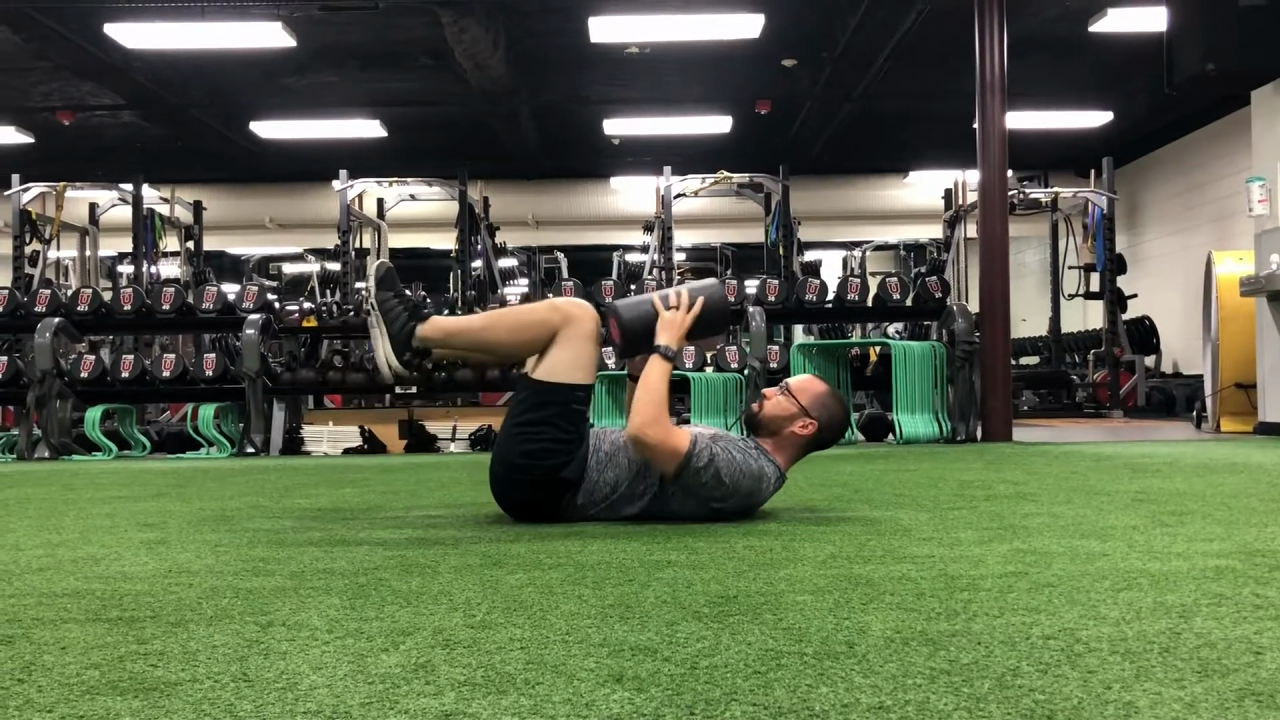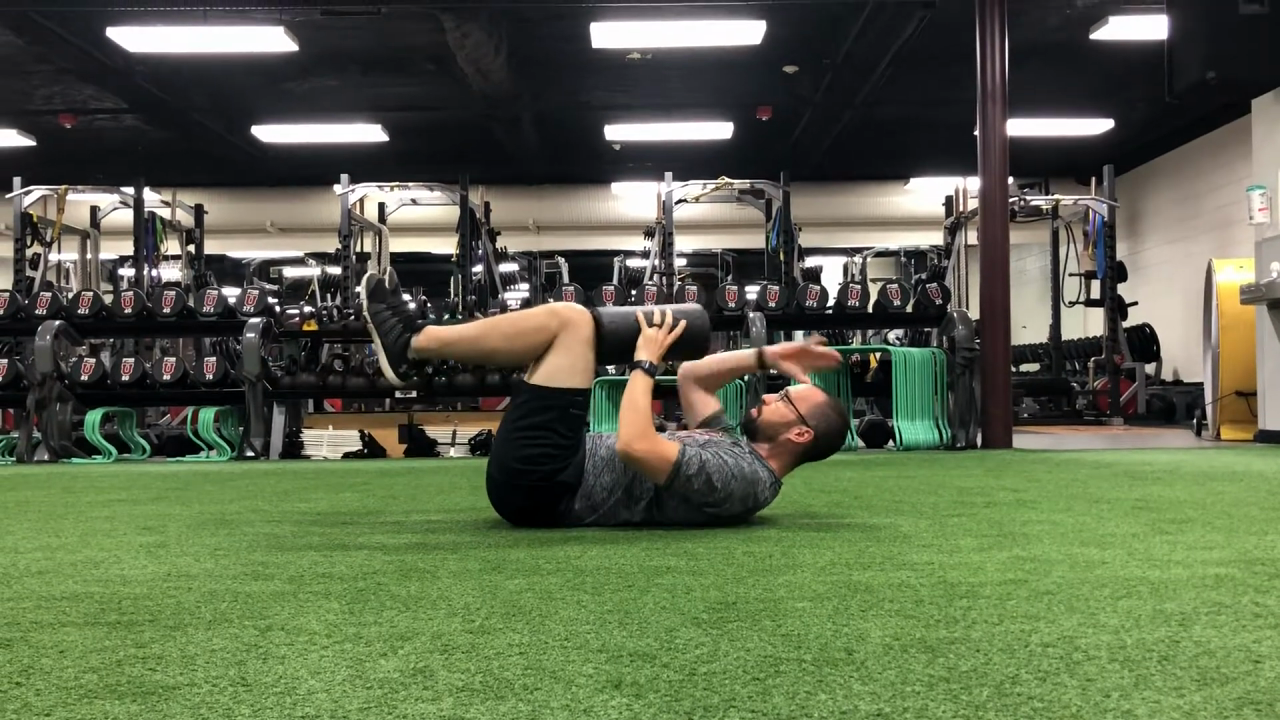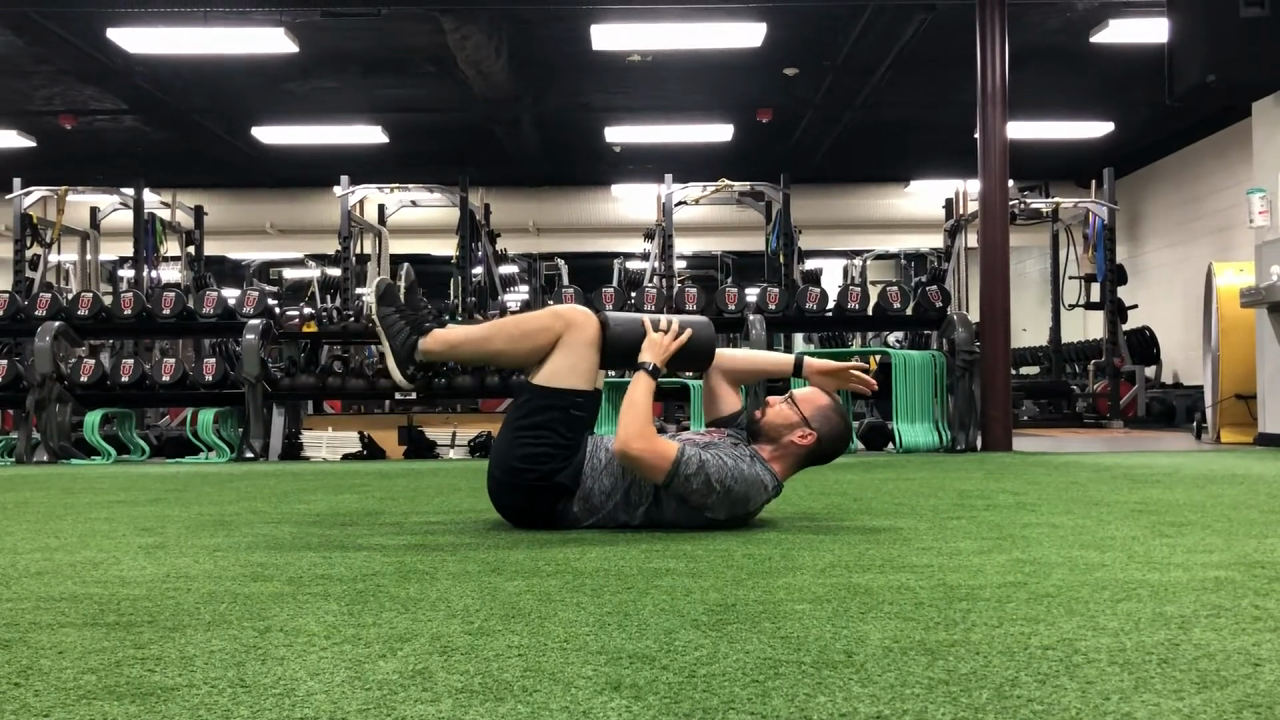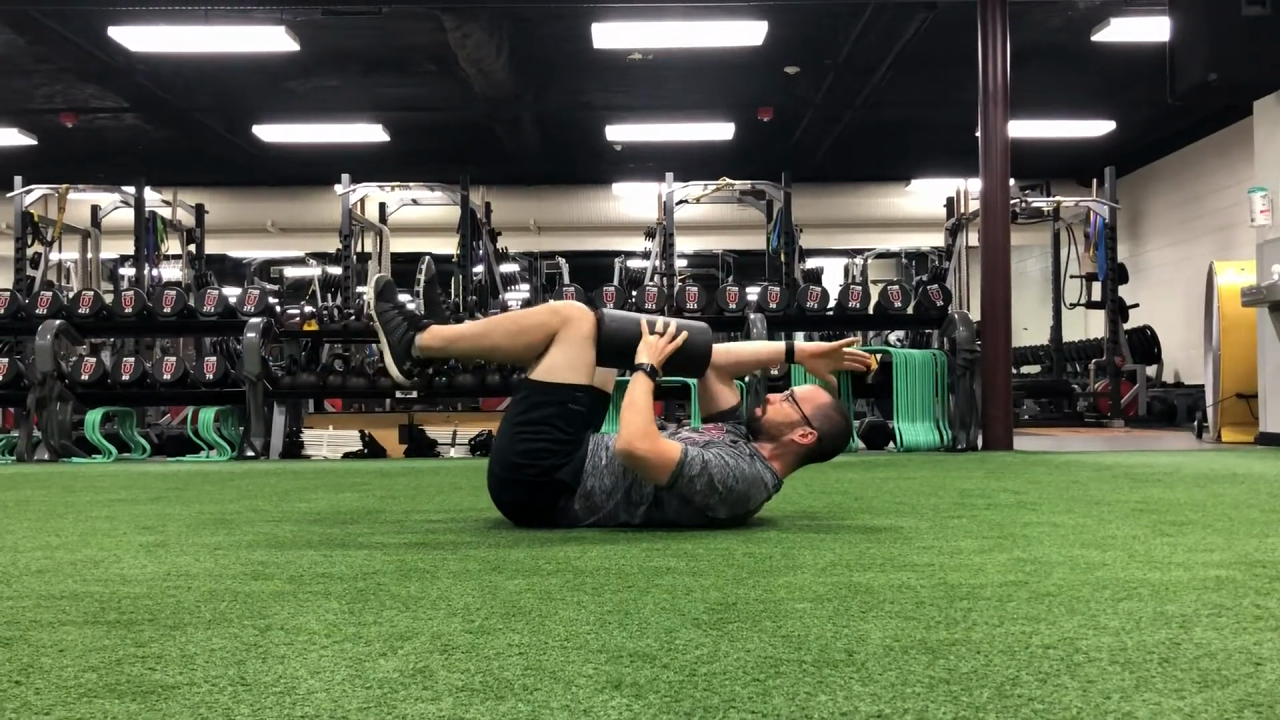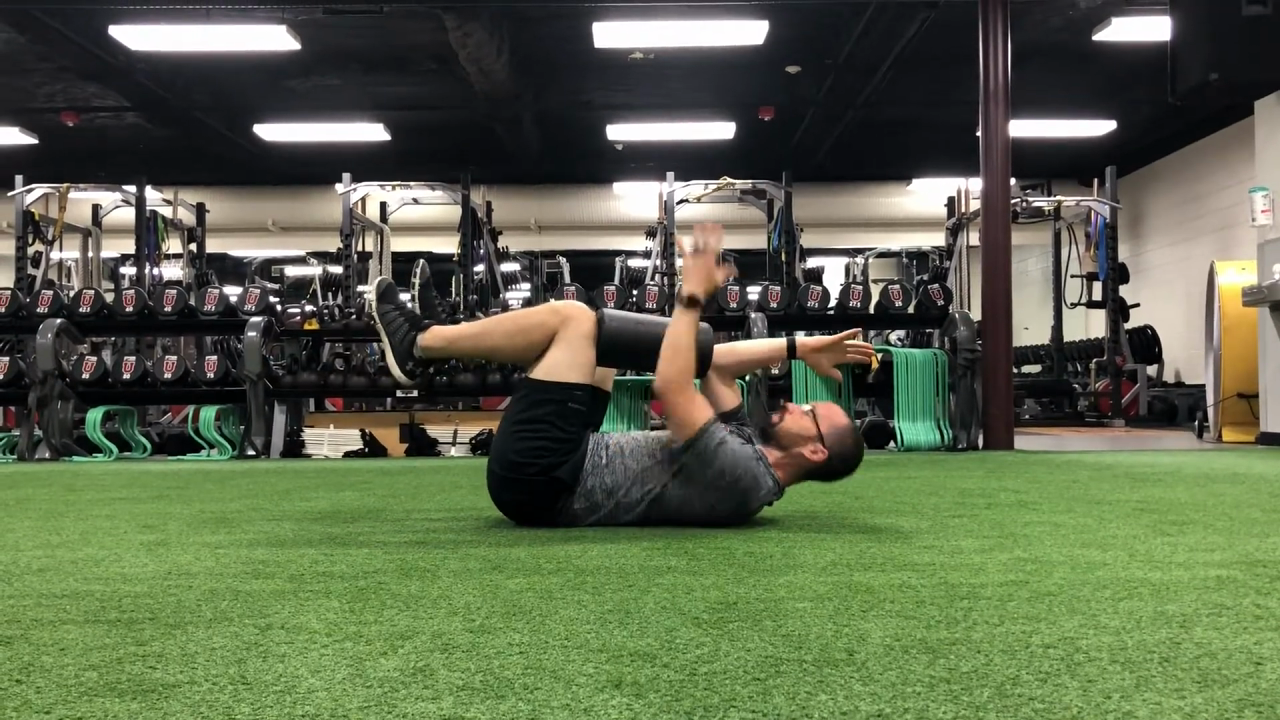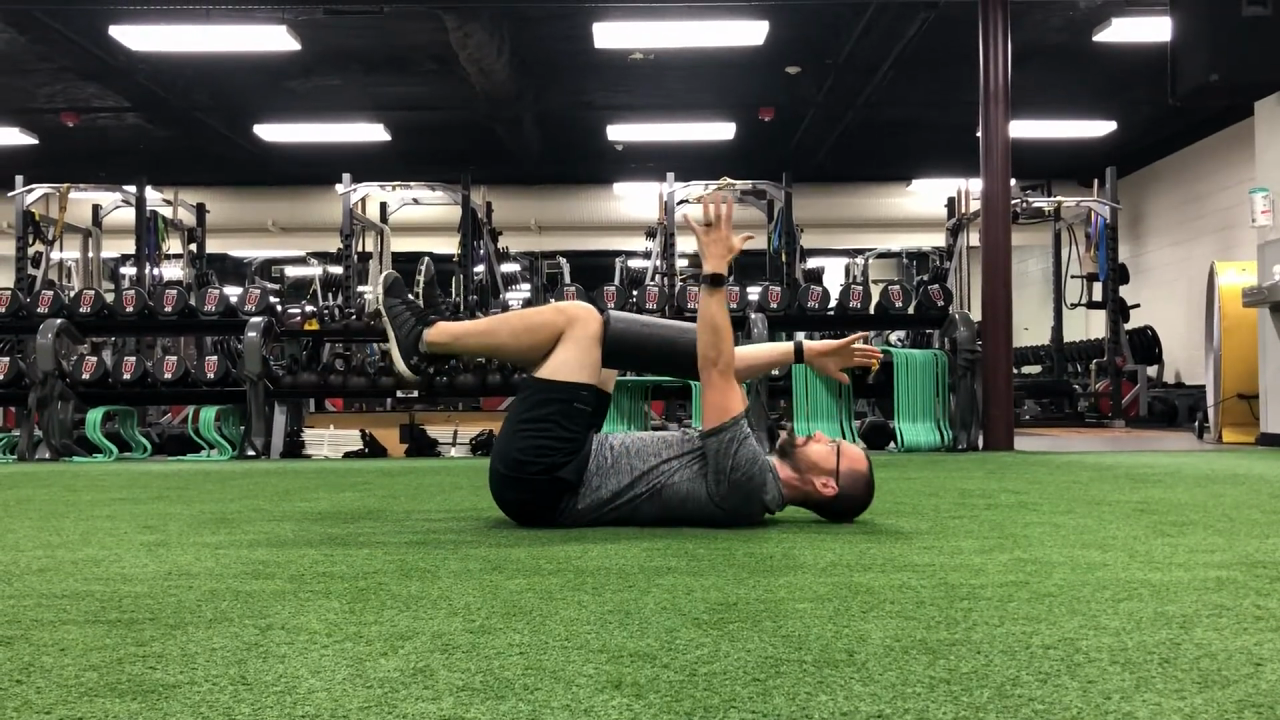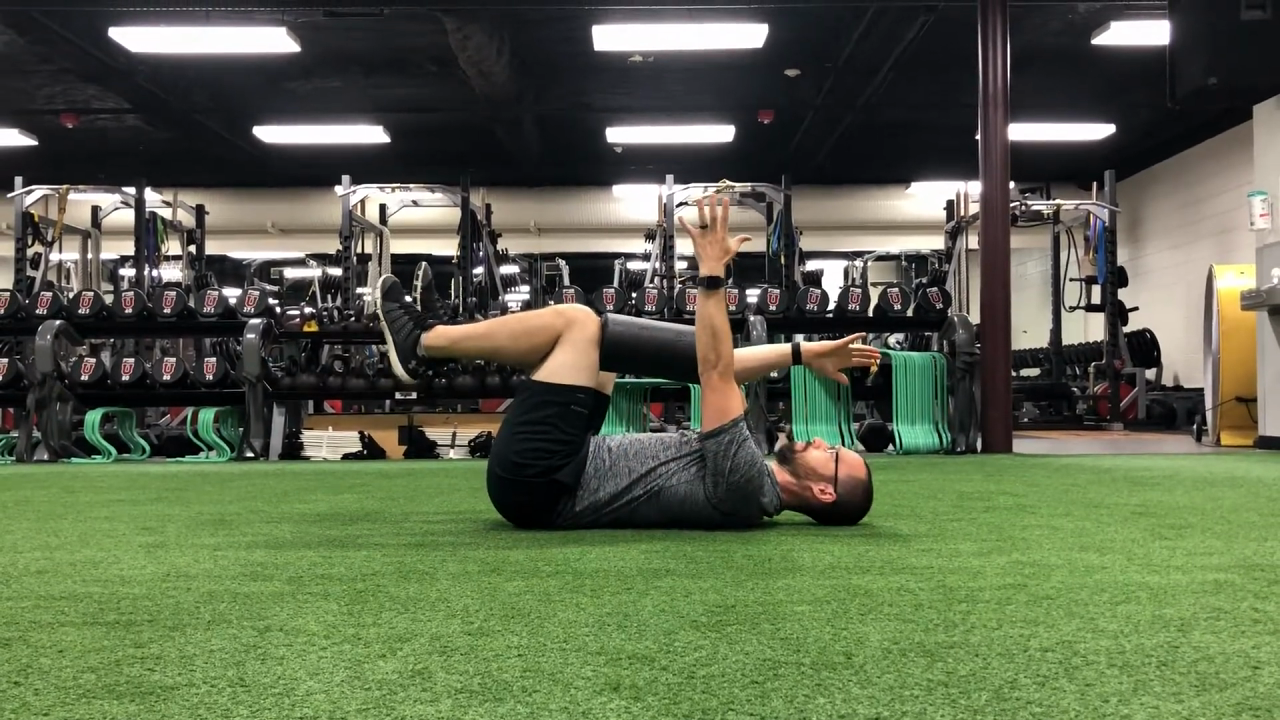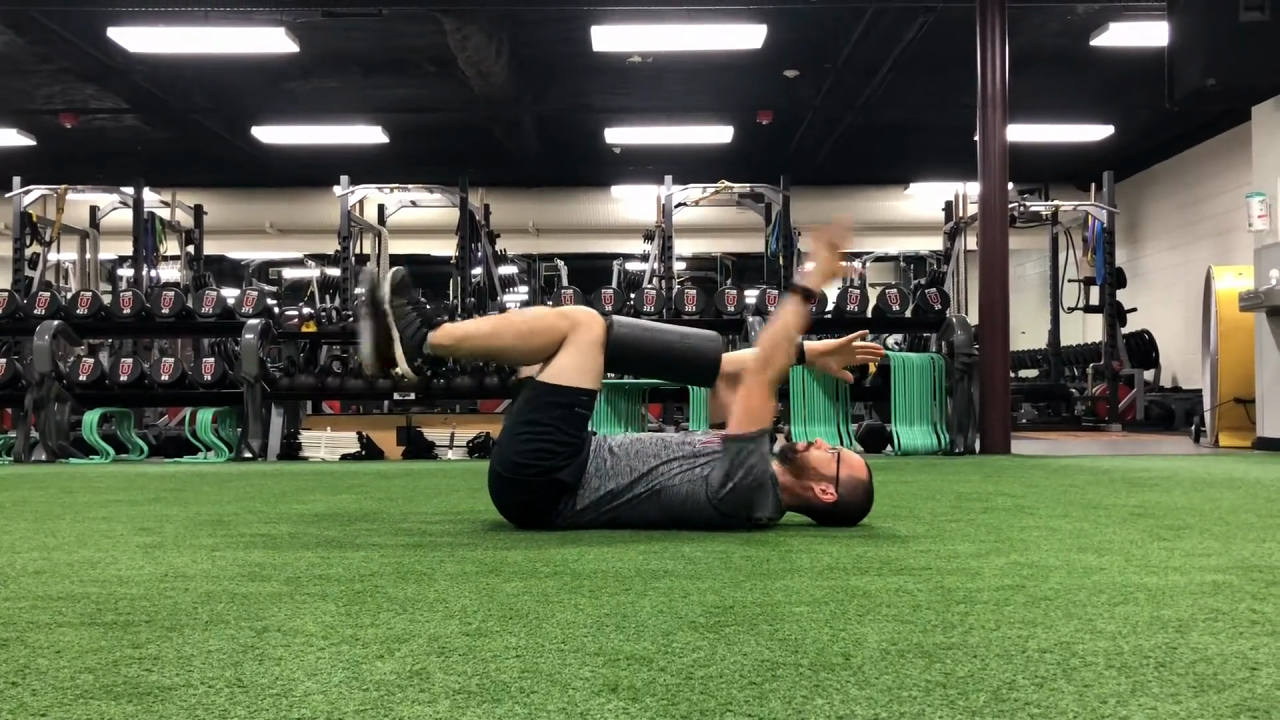
dt=0.4s
person 1, frame 1
left shoulder: (745, 474)
right shoulder: (744, 457)
left elbow: (645, 433)
right elbow: (653, 433)
left wrist: (666, 346)
right wrist: (643, 364)
left hip: (540, 477)
right hip: (551, 476)
left knee: (574, 315)
right knee: (548, 333)
left ankle: (414, 334)
right ankle: (415, 348)
person 1, frame 2
left shoulder: (739, 478)
right shoulder: (737, 457)
left elbow: (635, 445)
right elbow: (691, 381)
left wrist: (645, 360)
right wrist: (766, 355)
left hip: (538, 482)
right hip: (545, 480)
left knee: (570, 319)
right knee: (553, 336)
left ankle: (411, 345)
right ankle: (417, 340)
person 1, frame 3
left shoulder: (737, 479)
right shoulder: (741, 449)
left elbow: (632, 446)
right elbow: (719, 364)
left wrist: (649, 363)
right wrist: (804, 364)
left hip: (538, 482)
right hip: (550, 480)
left knee: (575, 322)
right knee: (577, 338)
left ankle: (419, 348)
right ankle: (435, 337)
person 1, frame 4
left shoulder: (738, 478)
right shoulder: (740, 445)
left elbow: (635, 446)
right elbow: (712, 362)
left wrist: (646, 366)
right wrist: (798, 351)
left hip: (538, 480)
right hip: (556, 477)
left knee: (572, 318)
right knee: (593, 337)
left ankle: (418, 343)
right ankle: (443, 334)
person 1, frame 5
left shoulder: (739, 473)
right shoulder: (745, 447)
left elbow: (670, 388)
right elbow: (714, 364)
left wrist: (692, 297)
right wrist: (798, 346)
left hip: (536, 479)
right hip: (551, 479)
left knee: (573, 316)
right knee: (593, 337)
left ankle: (421, 341)
right ankle: (440, 336)
person 1, frame 6
left shoulder: (748, 480)
right shoulder: (756, 470)
left elbow: (716, 370)
right elbow: (723, 369)
left wrist: (714, 270)
right wrist: (804, 351)
left hip: (538, 478)
right hip: (555, 476)
left knee: (580, 319)
right knee: (593, 338)
left ankle: (424, 338)
right ankle: (441, 333)
person 1, frame 7
left shoulder: (745, 483)
right shoulder: (752, 476)
left elbow: (716, 372)
right elbow: (722, 372)
left wrist: (711, 272)
right wrist: (802, 352)
left hip: (537, 480)
right hip: (554, 477)
left knee: (578, 321)
right knee: (592, 342)
left ankle: (423, 342)
right ankle: (440, 337)
person 1, frame 8
left shoulder: (750, 491)
right shoulder: (756, 480)
left elbow: (757, 379)
right elbow: (726, 375)
left wrist: (807, 288)
right wrist: (809, 350)
left hip: (536, 481)
right hip: (548, 479)
left knee: (583, 323)
right knee: (577, 336)
left ankle: (425, 338)
right ankle: (401, 345)
